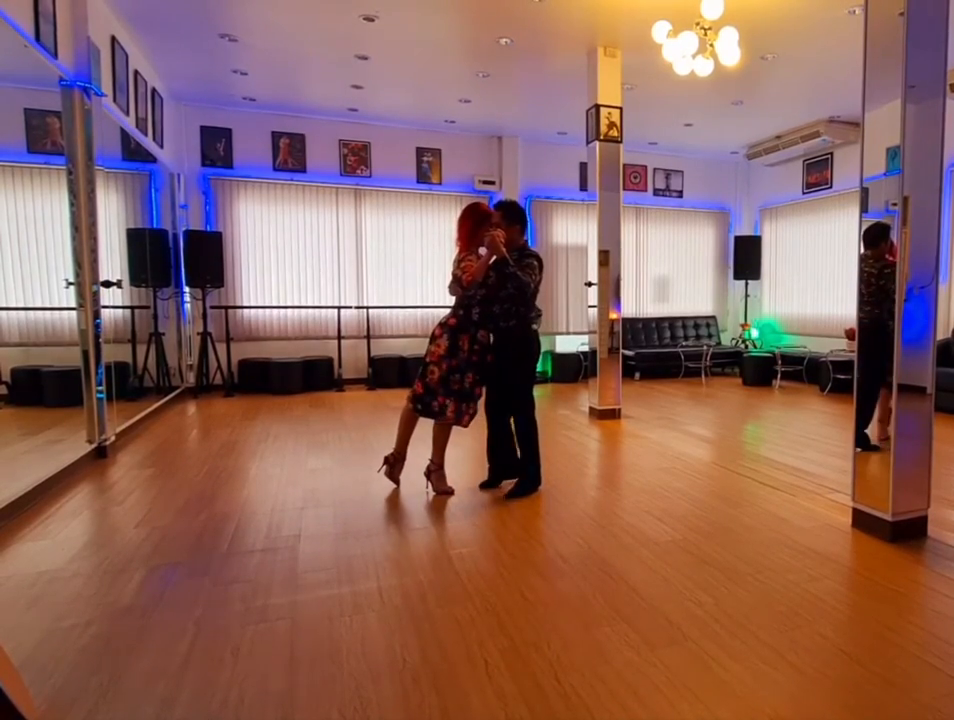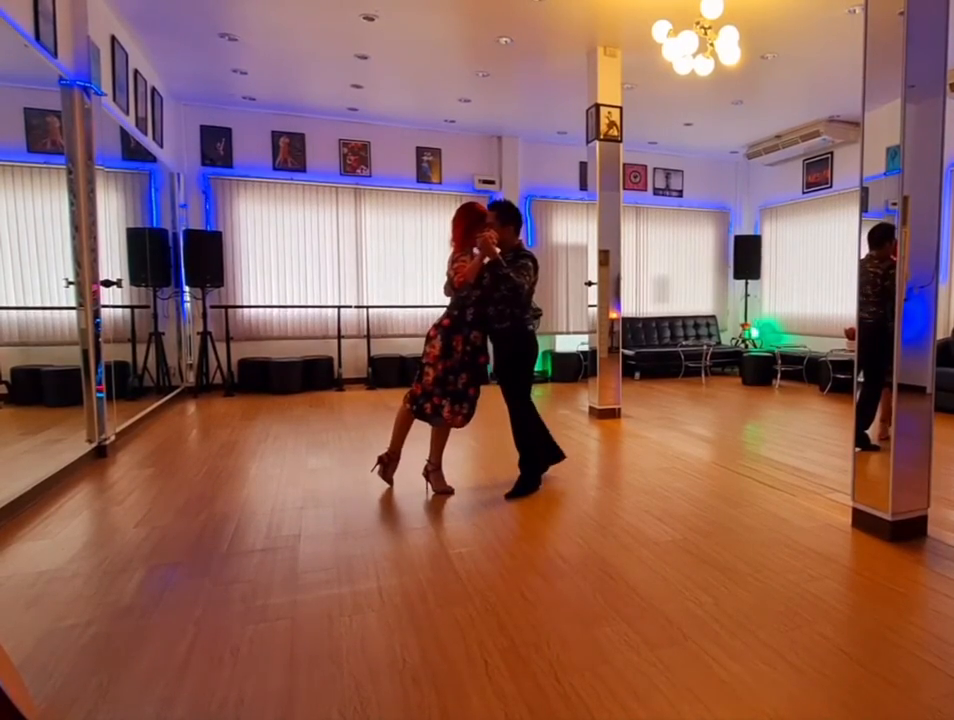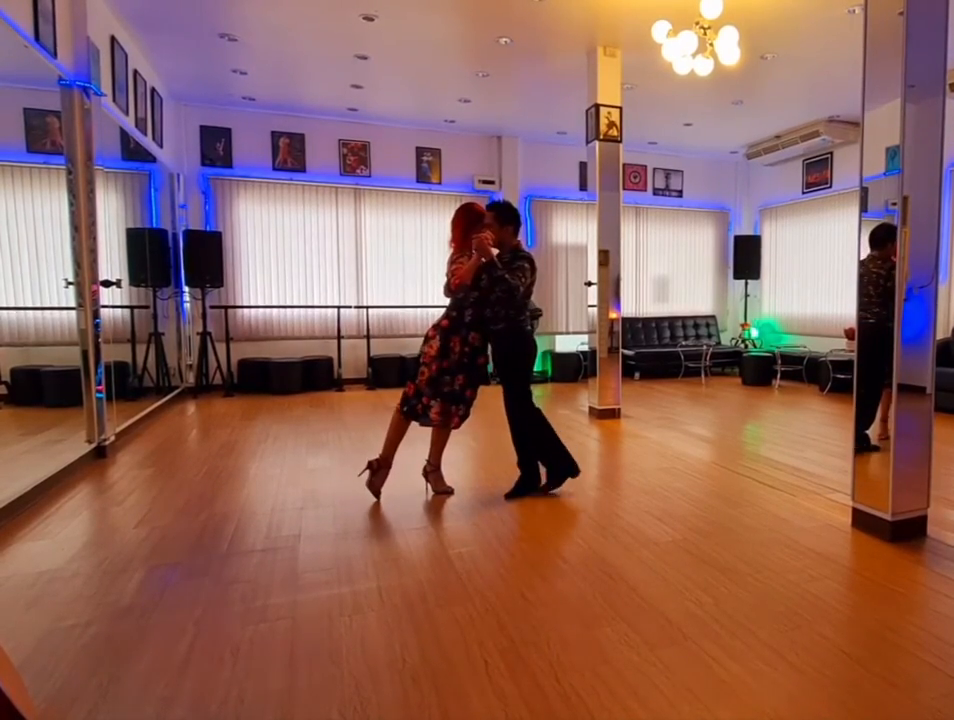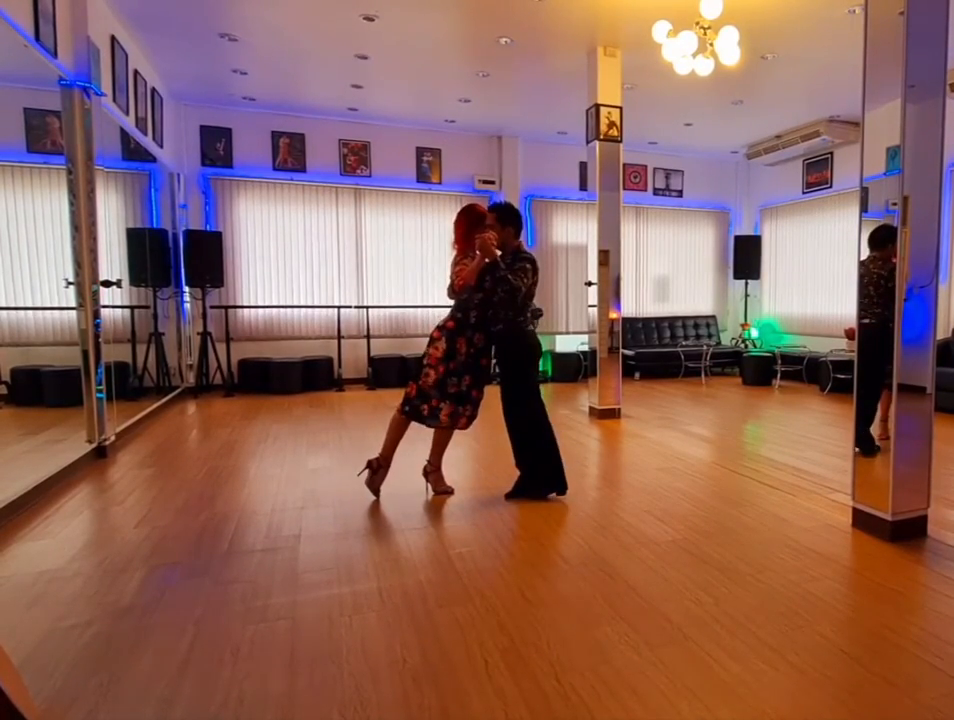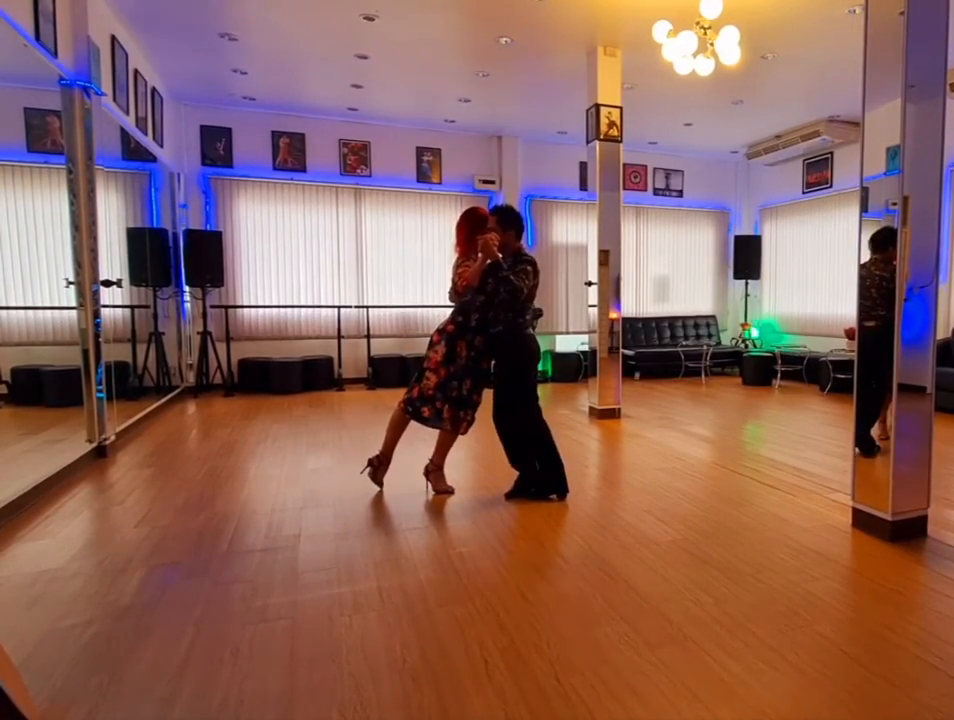
dt=0.4s
person 1, frame 1
left shoulder: (529, 259)
right shoulder: (501, 260)
left elbow: (524, 289)
right elbow: (488, 294)
left wrist: (502, 257)
left hip: (521, 341)
right hip: (501, 340)
left knee: (521, 409)
right knee: (495, 407)
left ankle: (529, 476)
right ankle: (503, 465)
person 1, frame 2
left shoulder: (524, 259)
right shoulder: (499, 259)
left elbow: (518, 290)
right elbow: (488, 294)
left wrist: (493, 258)
left hip: (518, 341)
right hip: (504, 340)
left knee: (519, 406)
right knee: (519, 404)
left ankle: (530, 474)
right ankle: (545, 454)
person 1, frame 3
left shoulder: (521, 260)
right shoulder: (501, 260)
left elbow: (513, 292)
right elbow: (488, 295)
left wrist: (489, 260)
left hip: (515, 342)
right hip: (505, 341)
left knee: (519, 408)
right knee: (521, 407)
left ankle: (530, 476)
right ankle: (558, 464)
person 1, frame 4
left shoulder: (523, 261)
right shoulder: (504, 261)
left elbow: (514, 293)
right elbow: (492, 296)
left wrist: (492, 259)
left hip: (518, 344)
right hip: (509, 343)
left knee: (522, 412)
right knee: (524, 411)
left ankle: (540, 477)
right ankle: (534, 477)
person 1, frame 5
left shoulder: (523, 264)
right shoulder: (505, 263)
left elbow: (516, 294)
right elbow: (492, 299)
left wrist: (494, 261)
left hip: (516, 348)
right hip: (509, 347)
left knee: (508, 416)
right knee: (523, 415)
right ankle: (531, 476)
person 2, frame 1
left shoulder: (474, 258)
right shoulder: (469, 257)
right elbow: (469, 281)
right wrist: (491, 254)
left hip: (467, 338)
right hip: (456, 336)
left knee: (446, 401)
right knee: (432, 398)
left ankle: (424, 464)
right ankle: (404, 459)
person 2, frame 2
left shoulder: (471, 258)
right shoulder: (463, 258)
right elbow: (461, 283)
right wrist: (484, 255)
left hip: (465, 339)
right hip: (451, 337)
left knee: (448, 403)
right knee: (425, 398)
left ankle: (434, 467)
right ankle: (392, 456)
person 2, frame 3
left shoulder: (473, 259)
right shoulder: (461, 258)
right elbow: (457, 285)
right wrist: (479, 256)
left hip: (466, 341)
right hip: (450, 338)
left knee: (448, 405)
right knee: (417, 400)
left ankle: (434, 468)
right ankle: (383, 462)
person 2, frame 4
left shoulder: (476, 260)
right shoulder: (466, 259)
right elbow: (461, 286)
right wrist: (483, 257)
left hip: (470, 343)
right hip: (454, 339)
left knee: (453, 406)
right knee: (418, 400)
left ankle: (434, 468)
right ankle: (382, 462)
person 2, frame 5
left shoulder: (477, 263)
right shoulder: (468, 262)
right elbow: (463, 289)
right wrist: (485, 258)
left hip: (471, 345)
right hip: (455, 342)
left knee: (457, 409)
right knee: (418, 399)
left ankle: (436, 468)
right ankle: (383, 459)
person 3, frame 1
left shoulder: (859, 264)
right shoulder: (886, 267)
right elbow: (895, 297)
left hip: (860, 327)
right hip: (876, 329)
left knee: (864, 381)
right knee: (871, 383)
left ankle: (856, 432)
right ankle: (857, 434)
person 3, frame 2
left shoulder: (861, 265)
right shoulder: (890, 268)
right elbow: (897, 298)
left hip: (859, 327)
right hip: (877, 330)
right knee: (874, 383)
right ankle: (858, 432)
person 3, frame 3
left shoulder: (861, 266)
right shoulder: (891, 268)
right elbow: (898, 299)
left hip: (860, 328)
right hip: (879, 331)
left knee: (859, 382)
right knee: (874, 384)
left ankle: (854, 433)
right ankle: (858, 433)
person 3, frame 4
left shoulder: (860, 267)
right shoulder: (890, 269)
right elbow: (898, 300)
left hip: (861, 328)
right hip: (879, 331)
left knee: (861, 384)
right knee: (873, 385)
left ankle: (859, 436)
right ankle: (862, 436)
person 3, frame 5
left shoulder: (861, 271)
right shoulder: (893, 272)
right elbow: (899, 302)
left hip: (862, 332)
right hip: (884, 333)
left knee: (863, 386)
right knee: (882, 386)
left ankle: (862, 438)
right ankle: (863, 435)
